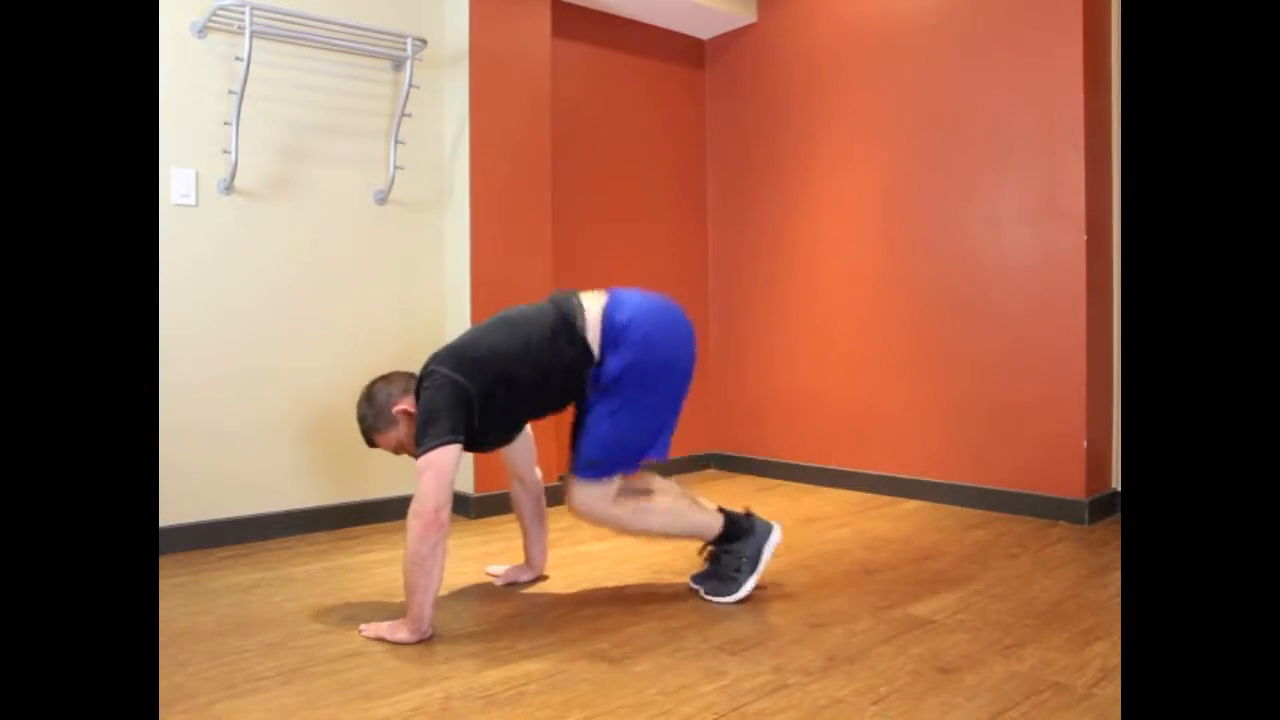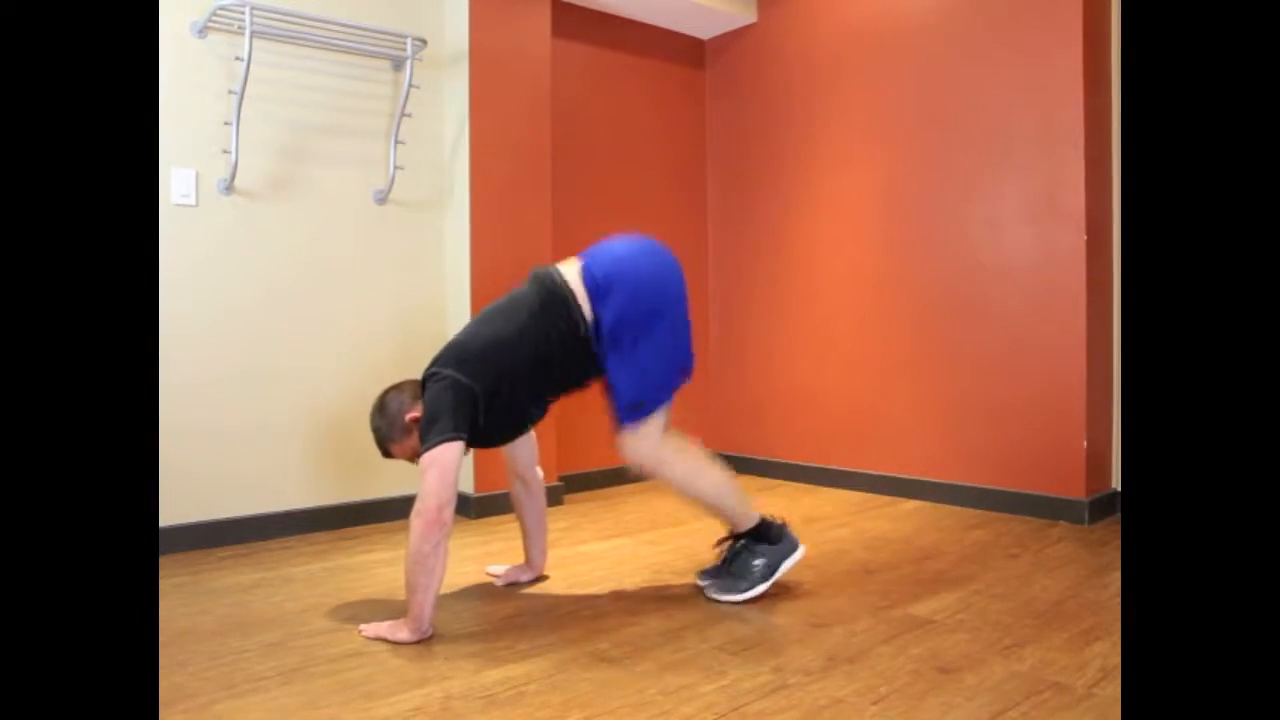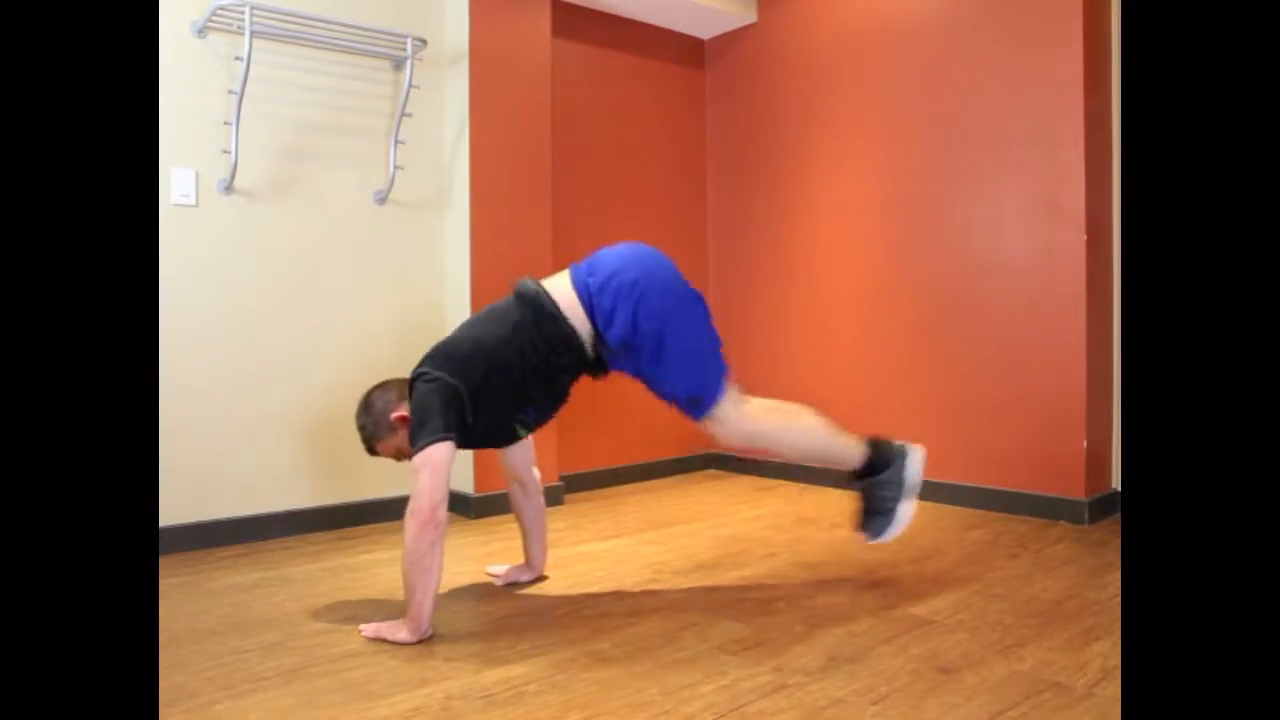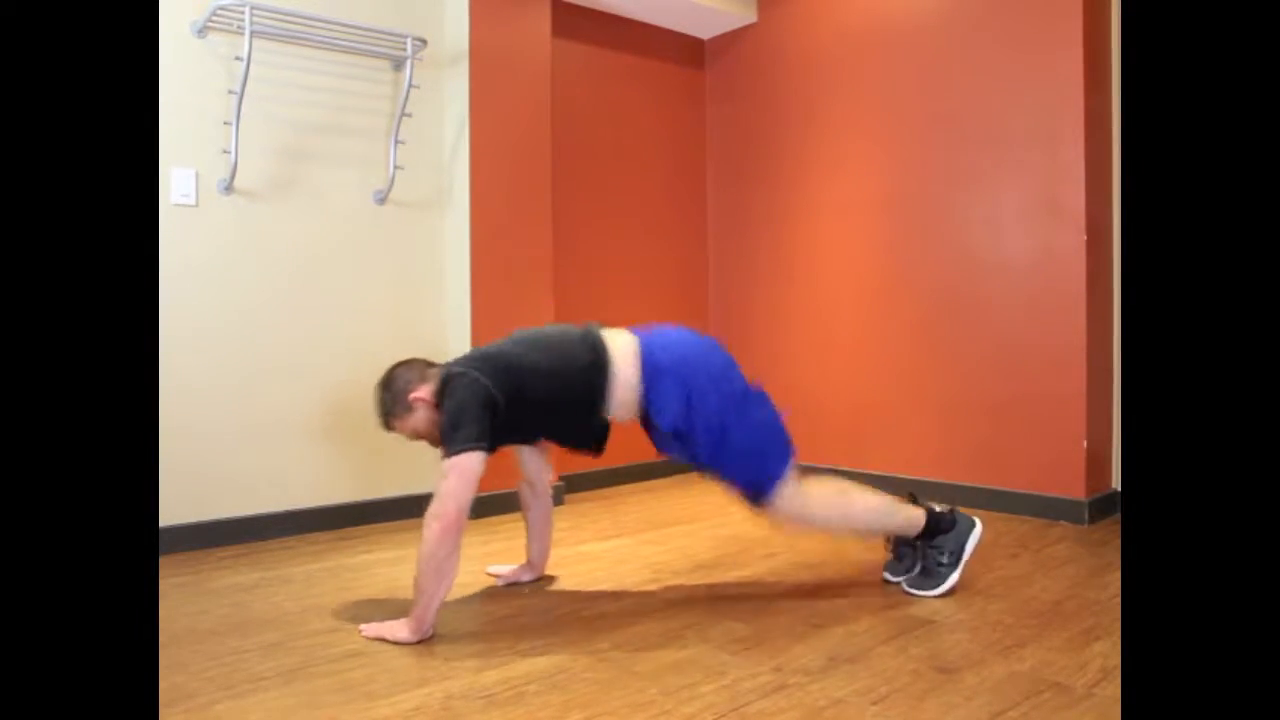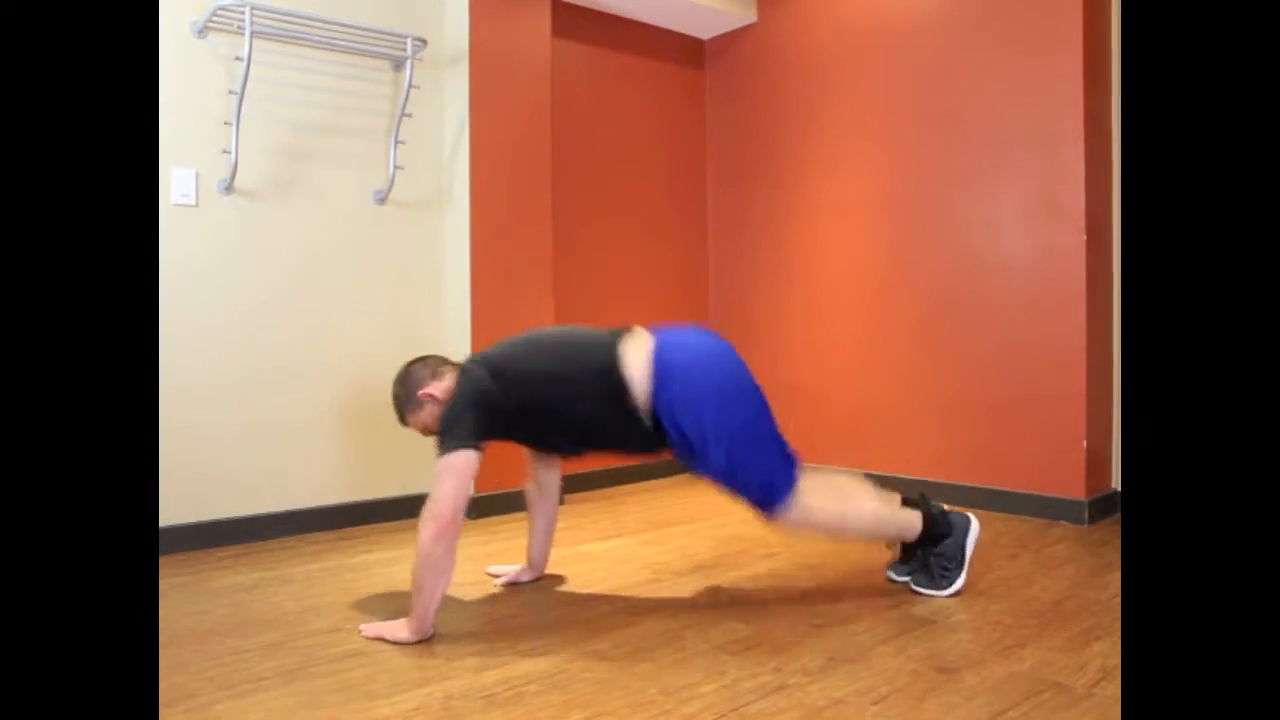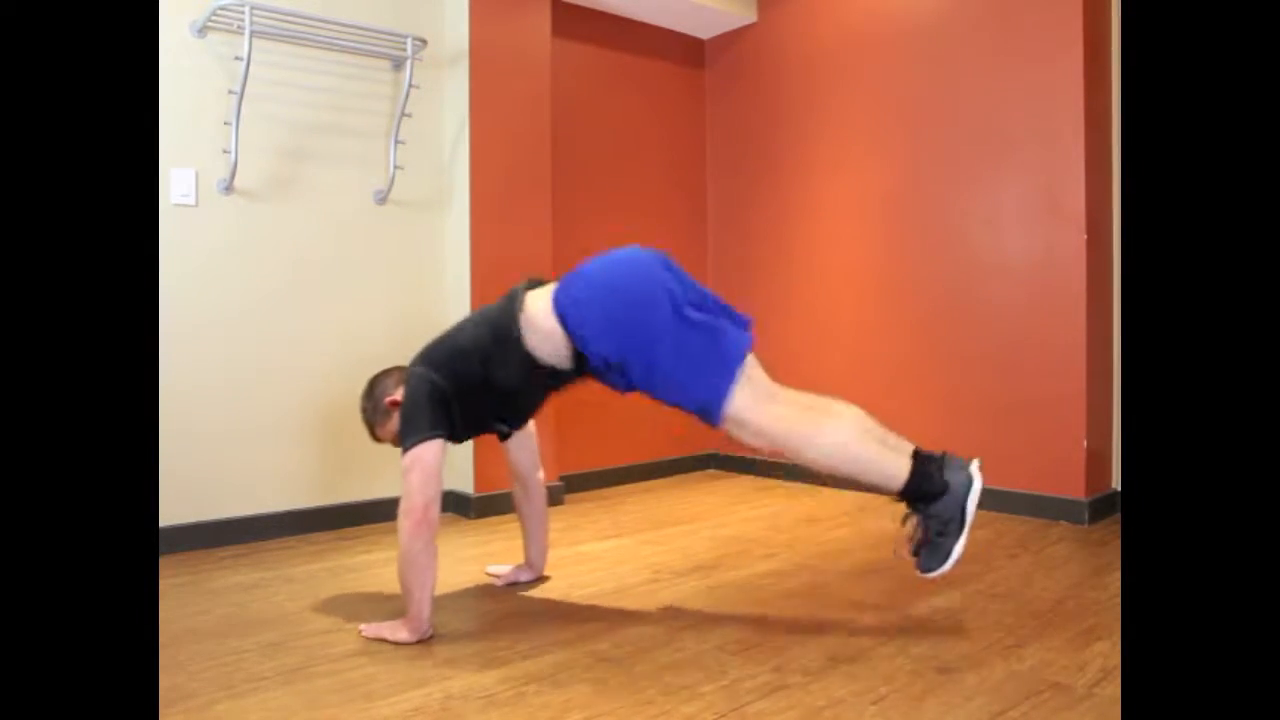
dt=0.2s
person 1, frame 1
left shoulder: (442, 395)
right shoulder: (470, 390)
left elbow: (430, 515)
right elbow: (525, 474)
left wrist: (414, 624)
right wrist: (533, 563)
left hip: (638, 335)
right hip: (636, 330)
left knee: (589, 500)
right knee: (604, 484)
left ankle: (737, 533)
right ankle: (732, 531)
person 1, frame 2
left shoulder: (446, 394)
right shoulder: (480, 386)
left elbow: (432, 512)
right elbow: (526, 472)
left wrist: (415, 623)
right wrist: (533, 563)
left hip: (630, 282)
right hip: (625, 277)
left knee: (642, 447)
right knee: (645, 442)
left ankle: (763, 537)
right ankle: (751, 533)
person 1, frame 3
left shoulder: (433, 395)
right shoulder: (480, 403)
left elbow: (426, 511)
right elbow: (522, 472)
left wrist: (414, 623)
right wrist: (533, 564)
left hip: (623, 290)
right hip: (613, 293)
left knee: (727, 419)
right knee: (726, 415)
left ankle: (882, 463)
right ankle: (875, 472)
person 1, frame 4
left shoulder: (466, 396)
right shoulder: (491, 392)
left elbow: (446, 520)
right elbow: (536, 470)
left wrist: (416, 622)
right wrist: (534, 563)
left hip: (678, 381)
right hip: (666, 370)
left knee: (788, 499)
right knee: (785, 491)
left ankle: (938, 527)
right ankle: (914, 526)
person 1, frame 5
left shoulder: (467, 398)
right shoulder: (501, 384)
left elbow: (443, 516)
right elbow: (546, 469)
left wrist: (417, 623)
right wrist: (533, 566)
left hip: (694, 384)
right hip: (686, 364)
left knee: (793, 504)
right knee: (791, 492)
left ankle: (938, 527)
right ankle: (913, 511)
person 1, frame 6
left shoulder: (425, 391)
right shoulder: (477, 380)
left elbow: (419, 508)
right elbow: (526, 468)
left wrist: (414, 622)
right wrist: (531, 563)
left hip: (608, 301)
right hip: (627, 282)
left knee: (759, 418)
right knee: (767, 406)
left ankle: (933, 482)
right ankle: (931, 475)
